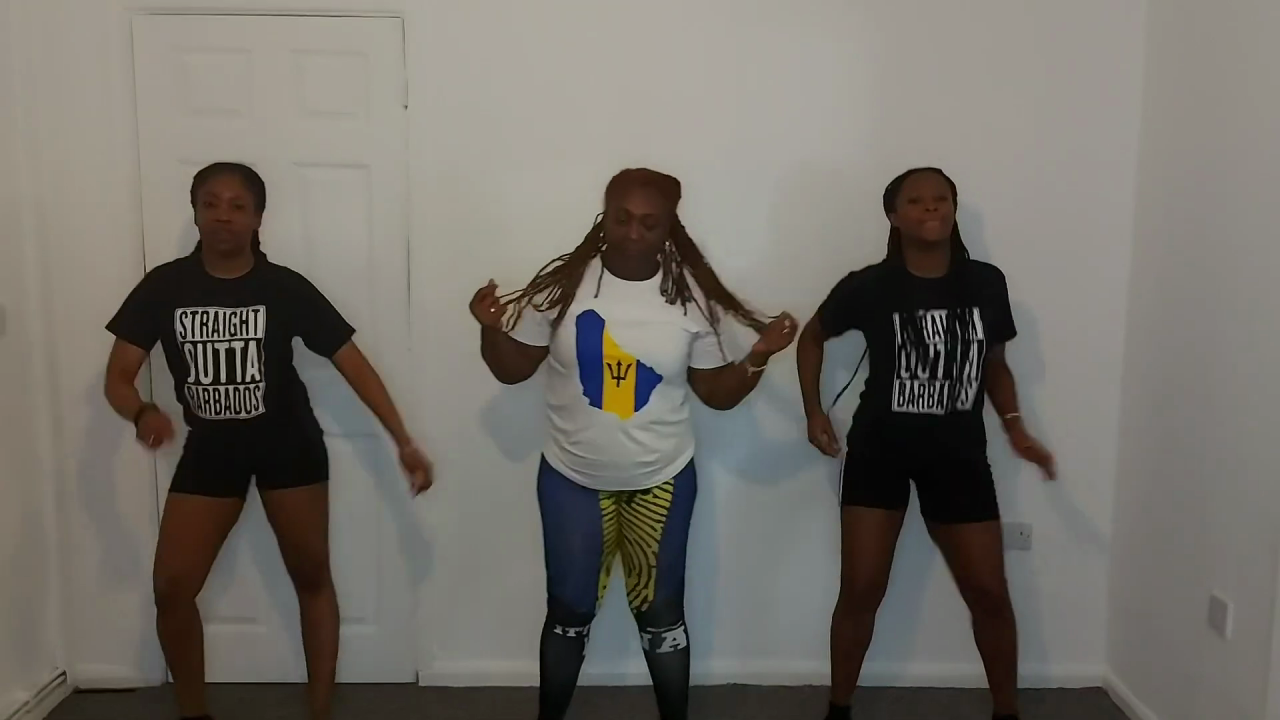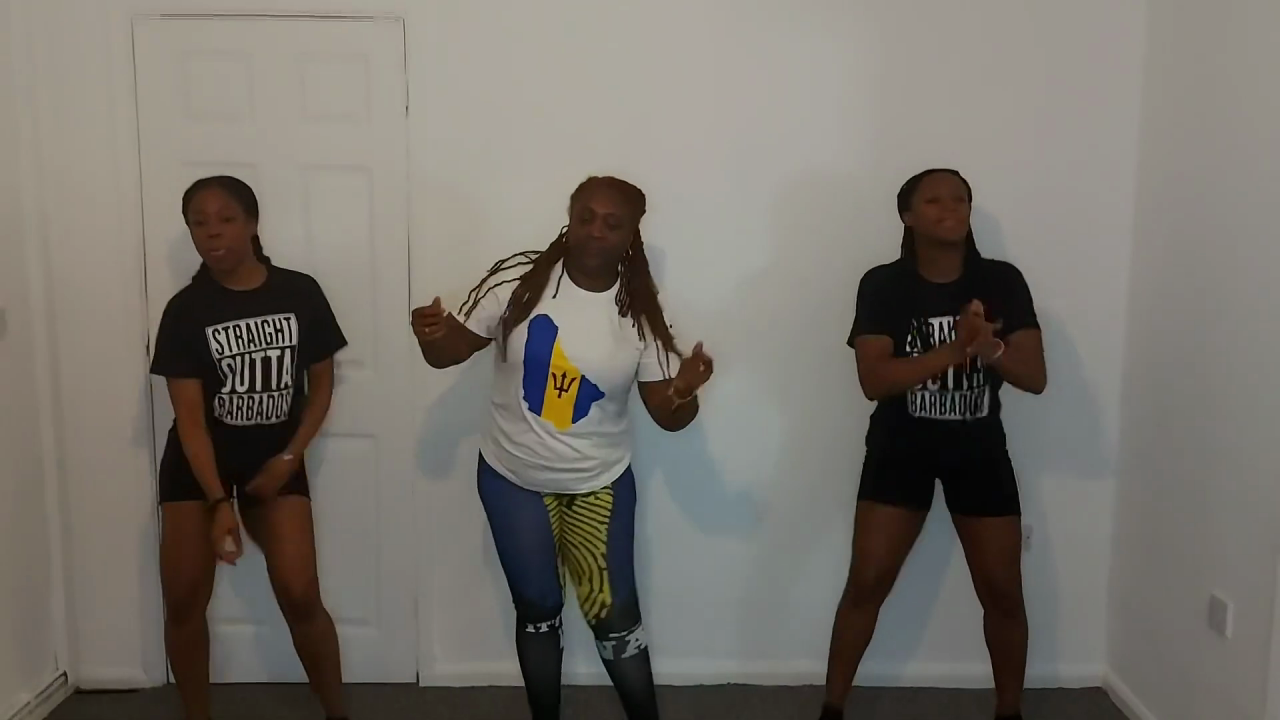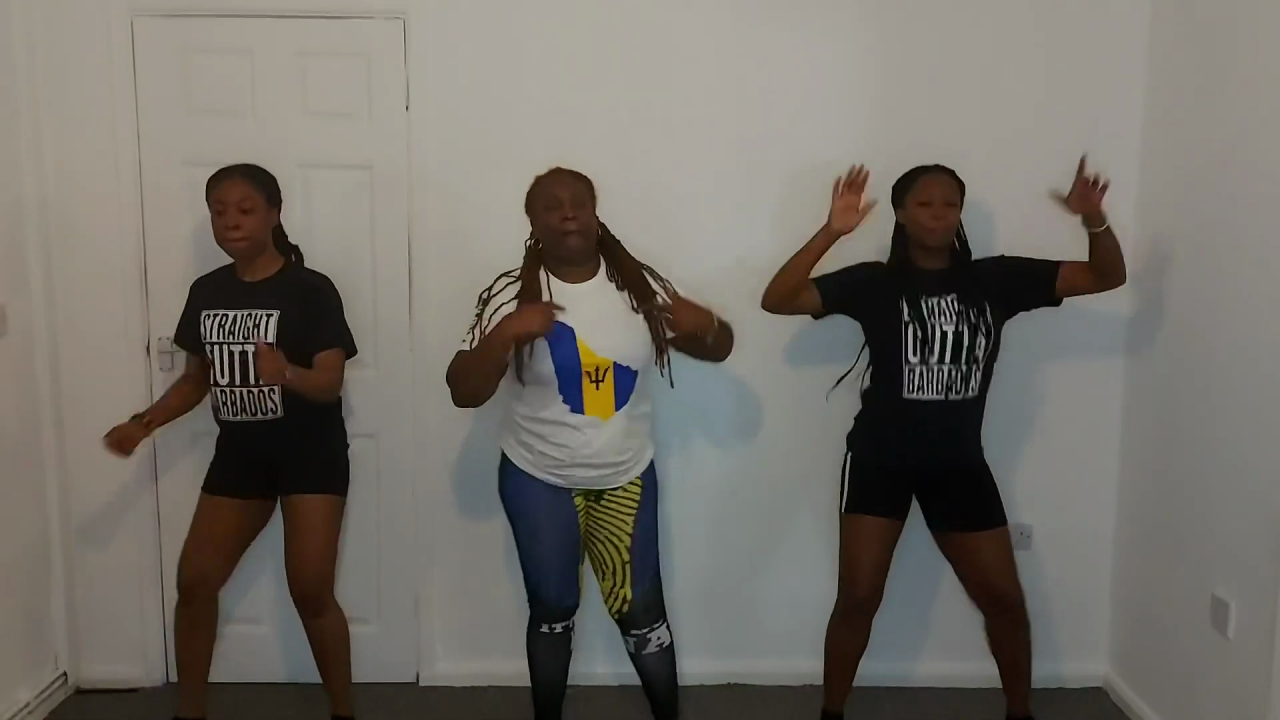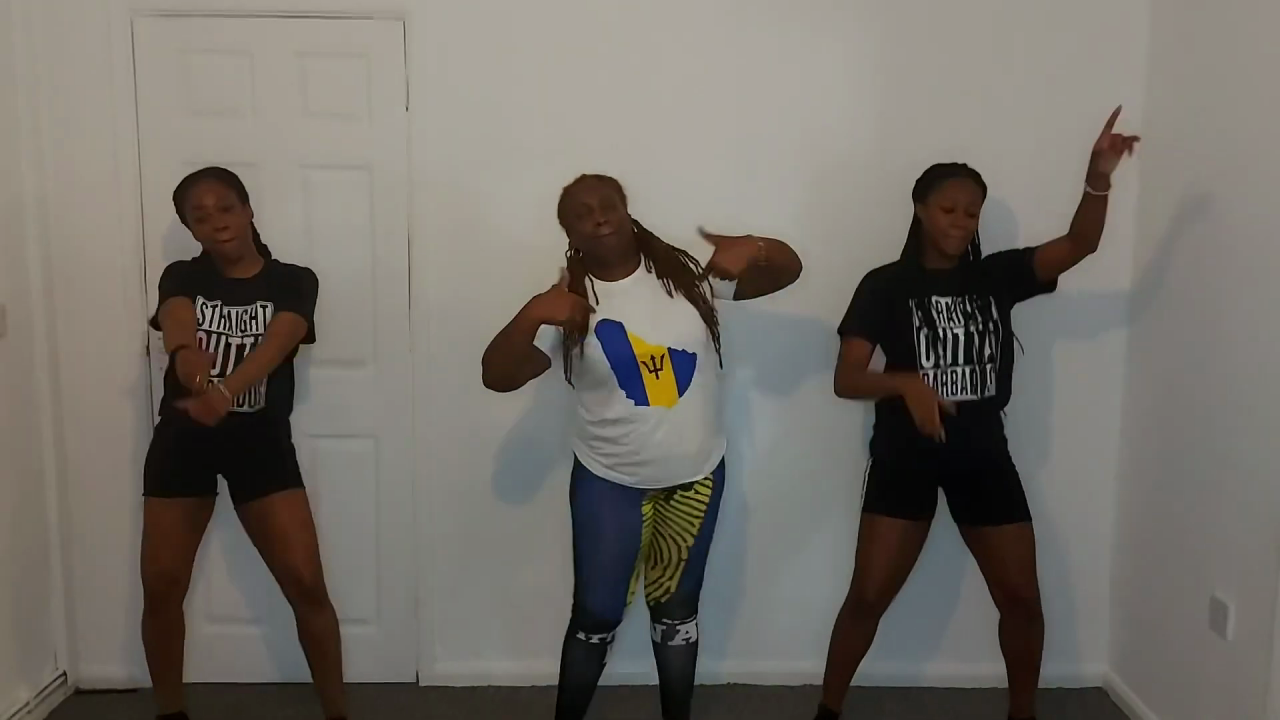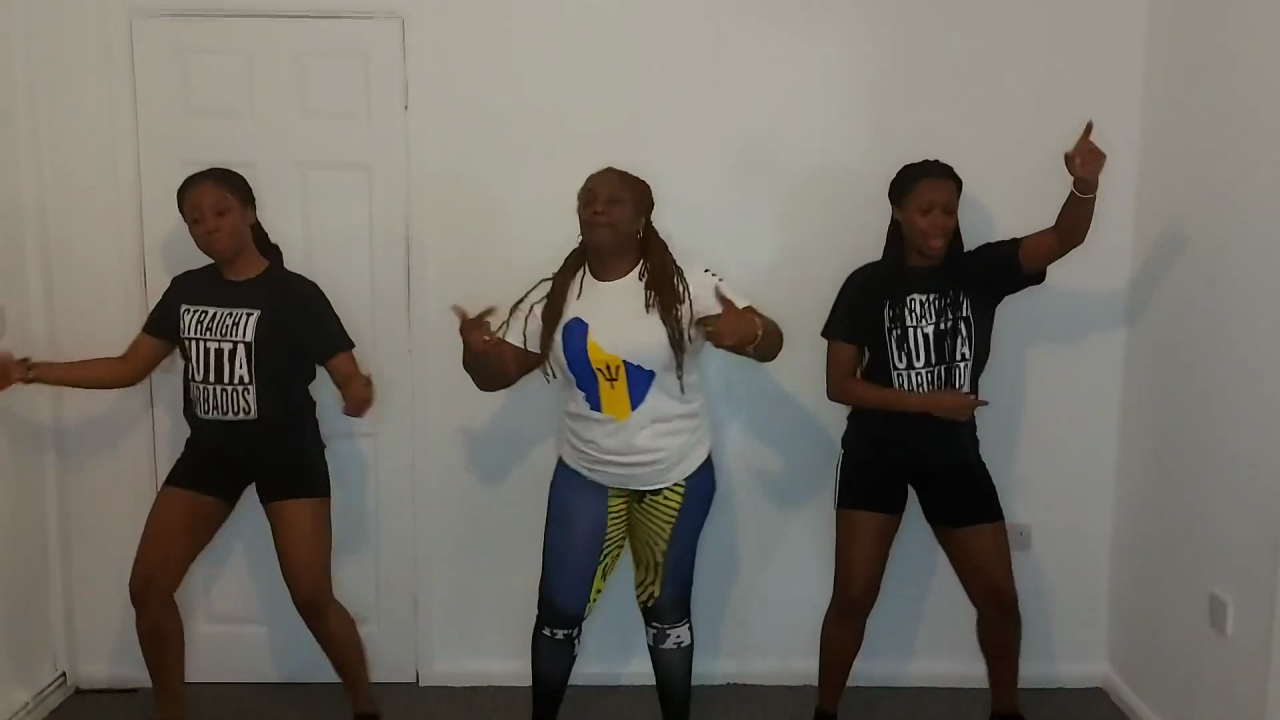
dt=0.5s
person 1, frame 1
left shoulder: (986, 283)
right shoulder: (868, 286)
right elbow: (811, 338)
left wrist: (1015, 426)
right wrist: (813, 412)
left hip: (958, 454)
right hip: (879, 449)
left knee: (991, 595)
right knee: (861, 590)
person 1, frame 2
left shoulder: (1001, 281)
right shoulder: (883, 285)
left elbow: (1035, 377)
right elbow: (874, 382)
left wrist: (989, 348)
right wrist: (949, 352)
left hip: (978, 451)
right hip: (900, 448)
left knee: (1003, 593)
right knee: (866, 587)
person 1, frame 3
left shoulder: (996, 278)
right shoulder: (873, 281)
left elbow: (1108, 277)
right elbow: (777, 300)
left wrist: (1093, 221)
right wrist: (831, 232)
left hip: (958, 461)
right hip: (881, 456)
left knee: (1004, 600)
right knee: (858, 597)
person 1, frame 4
left shoulder: (999, 275)
right shoulder: (886, 285)
left elbow: (1082, 244)
right elbow: (846, 378)
left wrist: (1099, 179)
right wrist: (901, 384)
left hip: (984, 456)
right hip: (906, 454)
left knee: (1021, 601)
right knee: (869, 596)
person 1, frame 5
left shoulder: (982, 269)
right shoulder: (868, 283)
left elbow: (1065, 238)
right elbow: (839, 383)
left wrist: (1084, 185)
right wrist: (928, 401)
left hip: (954, 453)
right hip: (876, 453)
left knee: (999, 599)
right knee: (852, 597)
person 2, frame 1
left shoulder: (285, 289)
right shoulder: (164, 286)
left elbow: (352, 361)
right elbow: (117, 377)
left wrist: (403, 442)
right wrist: (142, 412)
left hip: (289, 446)
right hip: (210, 450)
left knee: (311, 578)
right knee: (171, 588)
person 2, frame 2
left shoulder: (300, 293)
right shoulder: (185, 310)
left elbow: (321, 384)
right elbow: (189, 416)
left wrist: (289, 458)
right wrist: (218, 503)
left hip: (276, 459)
right hip: (198, 466)
left knee: (300, 597)
right knee: (182, 600)
person 2, frame 3
left shoulder: (311, 290)
right shoulder: (206, 292)
left elbow: (330, 384)
right elbow: (194, 377)
left wrist: (285, 374)
right wrist: (143, 422)
left hip: (310, 449)
right hip: (239, 449)
left knee: (311, 593)
right knee: (195, 582)
person 2, frame 4
left shoulder: (294, 282)
right shoulder: (181, 278)
left elbow: (274, 349)
right elbow: (178, 338)
left wrist: (222, 397)
right wrist: (187, 358)
left hip: (261, 444)
right hip: (182, 444)
left knee: (306, 586)
right knee: (161, 589)
person 2, frame 5
left shoulder: (296, 294)
right shoulder: (186, 290)
left elbow: (347, 374)
right elbow: (129, 368)
left wrist: (360, 391)
left hip: (287, 452)
right hip: (210, 451)
left knee: (312, 596)
right knee: (147, 585)
person 3, frame 1
left shoulder: (691, 296)
right shoulder: (563, 283)
left elbow: (718, 393)
right elbow: (512, 368)
left wrist: (758, 357)
right wrist: (491, 327)
left hip: (661, 480)
right hip: (572, 477)
left knee: (659, 611)
right knee: (569, 611)
person 3, frame 2
left shoulder: (641, 313)
right shoulder: (518, 279)
left elbow: (667, 412)
right elbow: (452, 351)
left wrist: (688, 389)
right wrist: (433, 333)
left hip: (600, 484)
right hip: (513, 479)
left knee: (616, 616)
right knee: (537, 611)
person 3, frame 3
left shoulder: (640, 285)
right shoulder: (512, 295)
left elbow: (717, 347)
right elbow: (464, 393)
left wrist: (703, 325)
right wrist: (503, 336)
left hip: (626, 479)
right hip: (538, 480)
left knee: (641, 610)
right knee: (553, 610)
person 3, frame 4
left shoulder: (688, 272)
right shoulder: (567, 303)
left elbow: (788, 268)
right elbow: (498, 376)
left wrist: (752, 250)
right wrist: (531, 316)
left hip: (697, 474)
right hip: (610, 481)
left knee: (675, 606)
right knee: (595, 615)
person 3, frame 5
left shoulder: (683, 286)
right shoulder: (553, 298)
left elbow: (769, 344)
right elbow: (496, 374)
left wrist: (748, 330)
right wrist: (475, 345)
left hip: (676, 477)
right hip: (587, 477)
left knee: (665, 608)
right knee: (560, 609)
